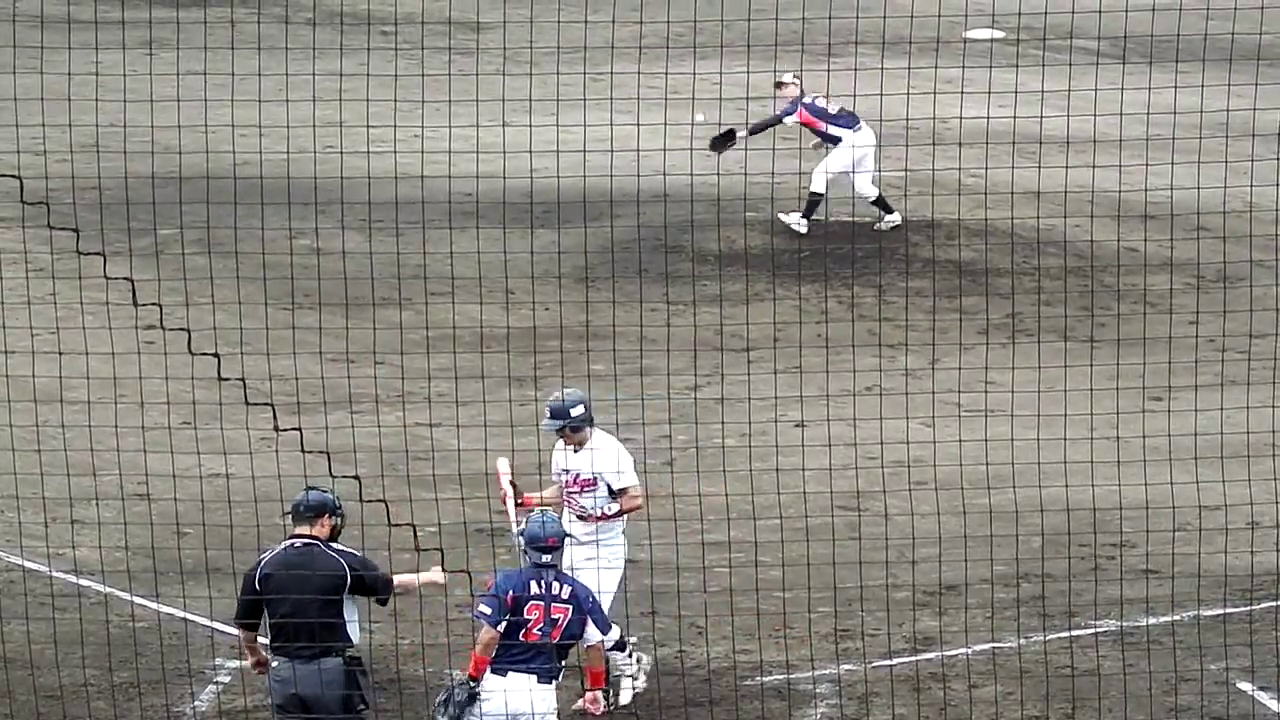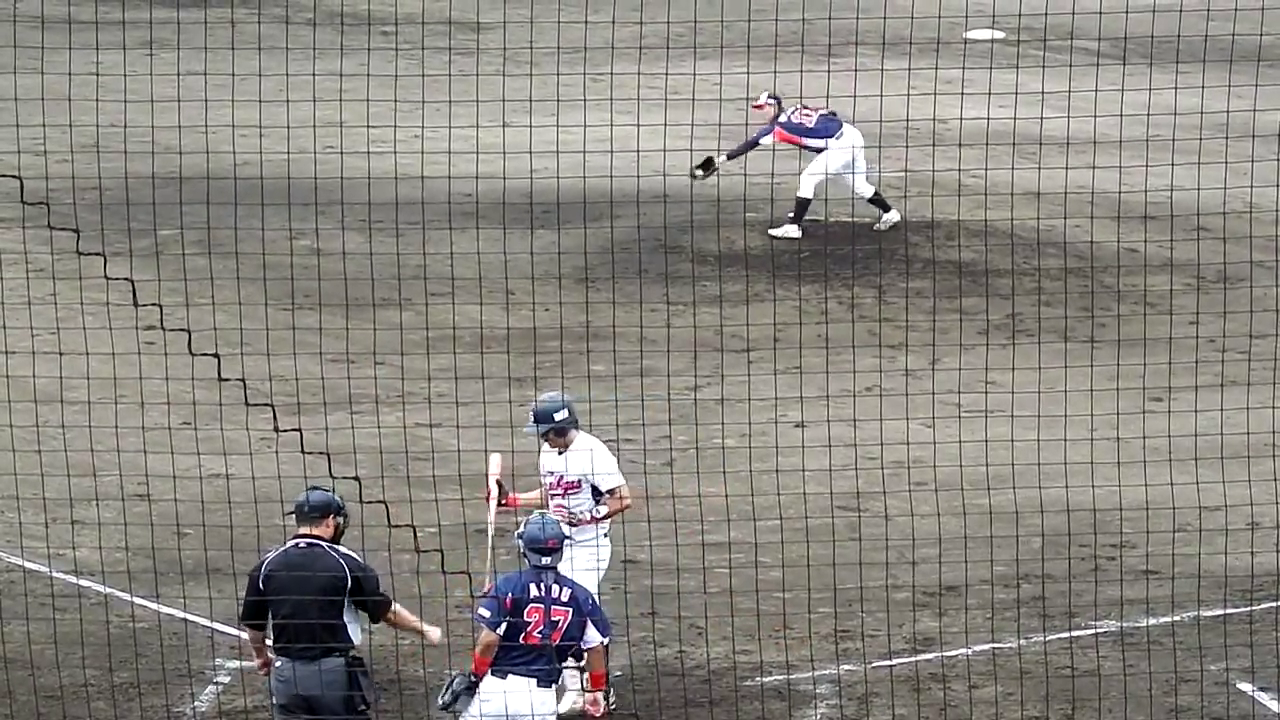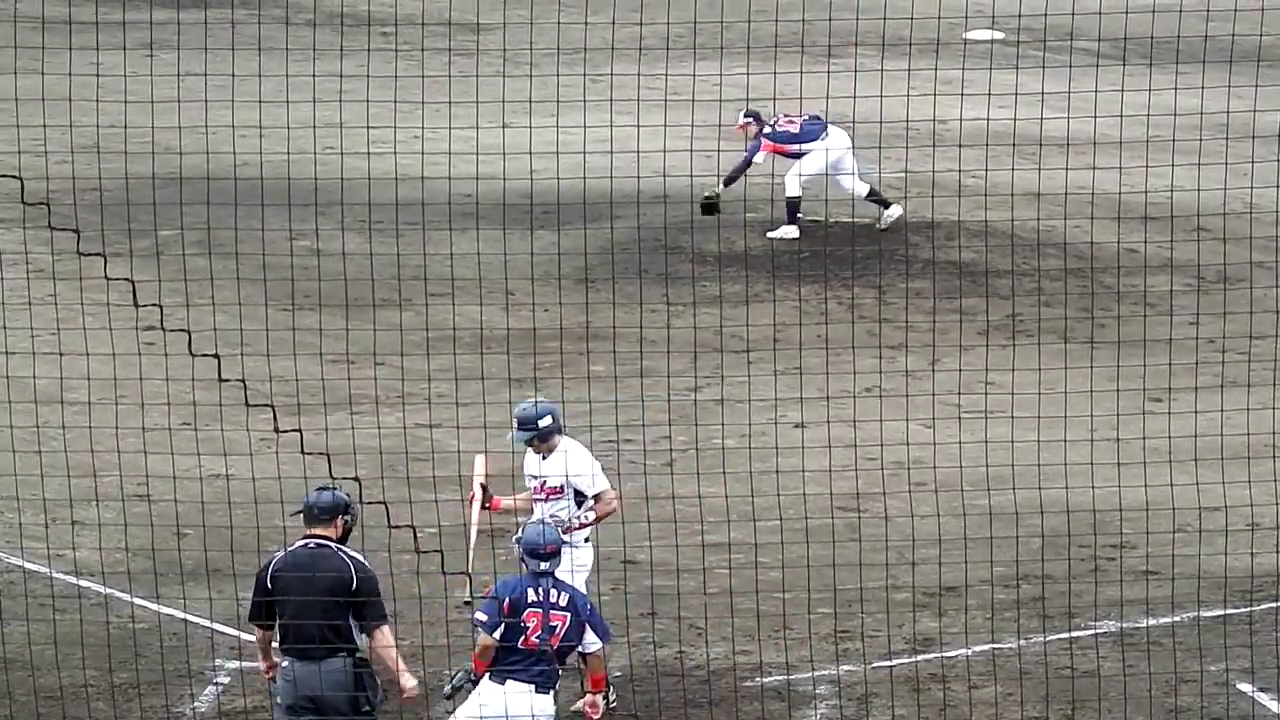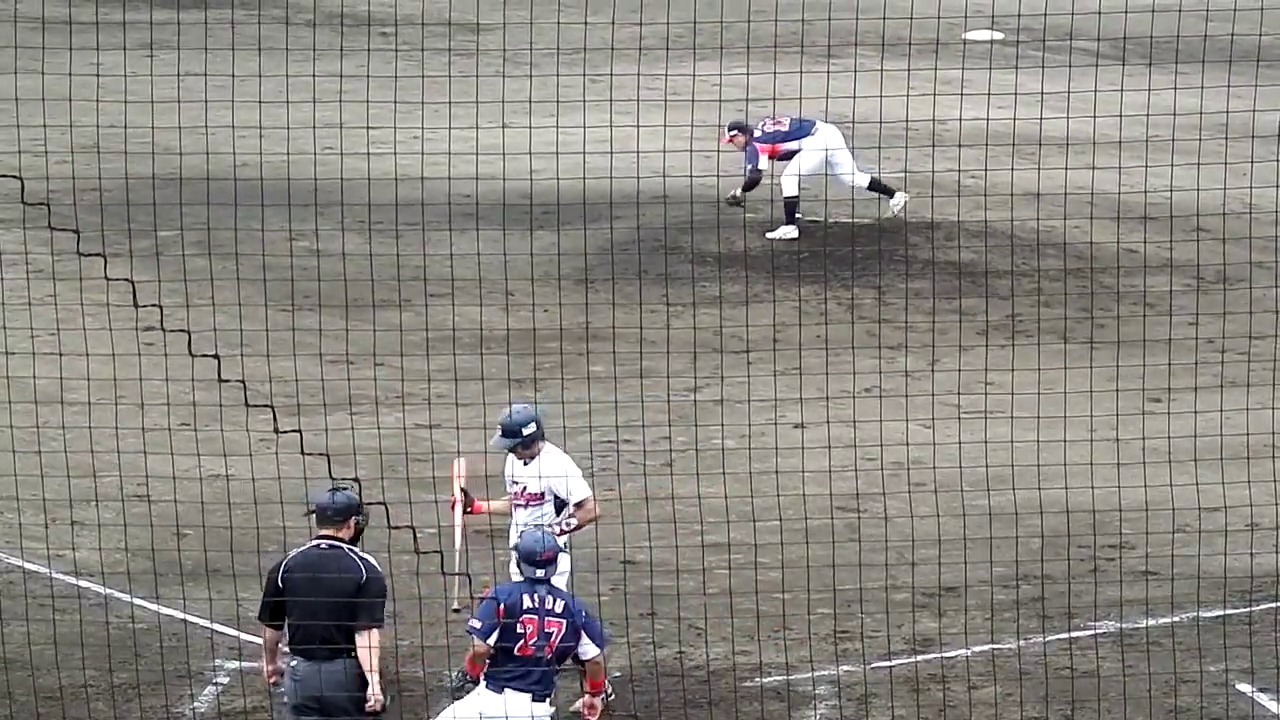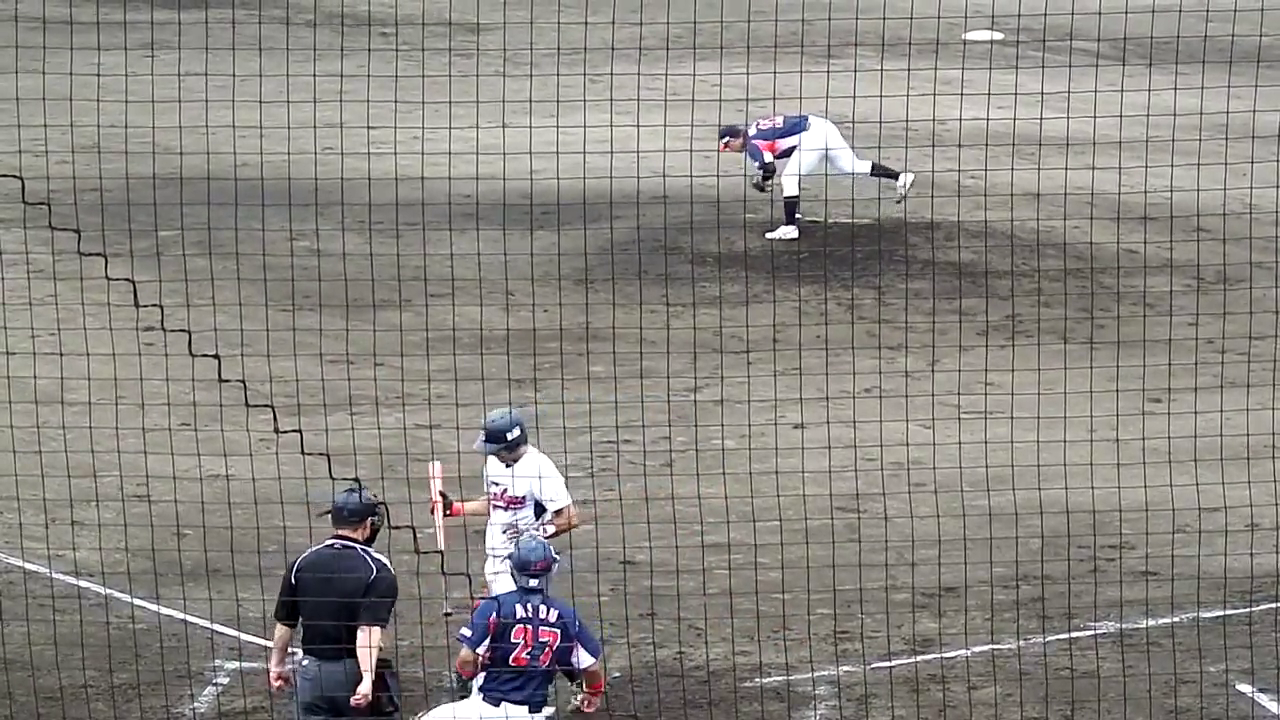
dt=0.1s
person 1, frame 1
left shoulder: (608, 450)
right shoulder: (562, 448)
left elbow: (634, 499)
left wrist: (595, 514)
right wrist: (524, 499)
left hip: (604, 548)
right hip: (571, 548)
left ankle: (630, 665)
person 1, frame 2
left shoulder: (592, 452)
right shoulder: (548, 451)
left elbow: (623, 499)
left wrist: (585, 517)
right wrist: (510, 499)
left hip: (587, 550)
left ankle: (574, 689)
person 1, frame 3
left shoulder: (576, 458)
right shoulder: (531, 455)
left elbow: (609, 503)
left wrist: (572, 524)
right wrist: (493, 501)
left hip: (569, 555)
right ankle: (603, 689)
person 1, frame 4
left shoulder: (558, 465)
right shoulder: (514, 460)
left elbow: (591, 511)
left wrist: (555, 530)
right wrist: (476, 506)
right hip: (522, 558)
person 1, frame 5
left shoulder: (538, 470)
right shoulder: (494, 462)
left elbow: (569, 517)
left wrist: (534, 534)
right wrist: (455, 508)
right hip: (497, 558)
right ankle: (574, 676)
person 2, frame 1
left shoulder: (265, 565)
right shoulder: (343, 561)
left elbow: (246, 625)
right elbow: (389, 586)
left wrist: (255, 654)
right wrist: (428, 577)
left hip: (284, 673)
right hip: (332, 672)
person 2, frame 2
left shoulder: (268, 565)
right shoulder: (344, 563)
left elbow: (253, 625)
right elbow: (385, 611)
left wrist: (261, 655)
right wrist: (423, 628)
left hip: (287, 673)
right hip: (335, 672)
person 2, frame 3
left shoulder: (276, 565)
right shoulder: (352, 565)
left elbow: (262, 625)
right elbow: (376, 630)
left wrist: (267, 659)
right wrist: (402, 673)
left hip: (296, 675)
right hip: (342, 673)
person 2, frame 4
left shoulder: (288, 564)
right shoulder: (364, 568)
left elbow: (273, 625)
right elbow: (366, 632)
left wrist: (271, 662)
right wrist: (375, 681)
left hip: (302, 672)
right hip: (349, 673)
person 2, frame 5
left shoulder: (303, 563)
right shoulder: (376, 568)
left elbow: (285, 623)
right elbow: (369, 630)
left wrist: (277, 662)
right wrist: (368, 678)
left hip: (313, 672)
right hip: (358, 672)
person 3, frame 1
left shoulder: (508, 582)
right shoulder: (581, 594)
left elbow: (489, 637)
right elbow: (596, 646)
left wrist: (472, 678)
right wrist: (596, 688)
left hip: (499, 685)
right hip: (542, 693)
person 3, frame 2
left shoulder: (508, 585)
right shoulder: (580, 596)
left elbow: (489, 640)
right elbow: (596, 648)
left wrist: (474, 676)
right wrist: (596, 689)
left hip: (499, 687)
right hip: (542, 695)
person 3, frame 3
left shoulder: (506, 590)
right shoulder: (578, 601)
left elbow: (486, 643)
right elbow: (596, 653)
left wrist: (474, 674)
right wrist: (596, 692)
left hip: (498, 691)
right hip: (541, 701)
person 3, frame 4
left shoulder: (501, 596)
right shoulder: (573, 607)
left elbow: (480, 649)
right elbow: (594, 659)
left wrist: (470, 676)
right wrist: (595, 694)
left hip: (492, 698)
person 3, frame 5
left shoulder: (493, 607)
right shoulder: (567, 616)
left elbow: (467, 659)
right elbow: (592, 667)
left wrist: (464, 676)
right wrist: (594, 692)
person 4, frame 1
left shoulder: (799, 106)
right shoulder: (815, 99)
left elbow: (773, 120)
left wrist: (745, 133)
right wrist: (825, 139)
left hip: (855, 140)
right hip: (863, 137)
left knee: (820, 174)
right knee: (862, 187)
left ankle: (803, 220)
right ankle: (891, 215)
person 4, frame 2
left shoulder: (778, 125)
right shoulder: (796, 110)
left elbow: (751, 142)
right elbow: (831, 114)
left wrist: (722, 159)
left hip: (841, 143)
right hip: (851, 135)
left knee: (808, 178)
right knee: (859, 186)
left ankle: (794, 226)
right ankle: (889, 213)
person 4, frame 3
left shoulder: (765, 138)
right shoulder: (779, 121)
left elbow: (740, 168)
right elbow: (816, 119)
left wrist: (721, 187)
left hip: (827, 144)
right hip: (838, 135)
left knee: (792, 179)
right knee: (853, 184)
left ankle: (791, 227)
right ankle: (889, 208)
person 4, frame 4
left shoulder: (754, 145)
right shoulder: (764, 128)
left elbow: (754, 177)
left wrist: (740, 191)
left hip: (816, 140)
right hip: (826, 132)
left knee: (789, 180)
right knee: (854, 177)
left ankle: (790, 227)
right ankle: (895, 195)
person 4, frame 5
left shoulder: (752, 144)
right shoulder: (756, 128)
left elbow: (769, 170)
left wrist: (760, 181)
left hip: (812, 135)
right hip: (821, 125)
left knee: (789, 178)
right knee: (854, 166)
left ankle: (789, 227)
right ankle: (900, 177)
